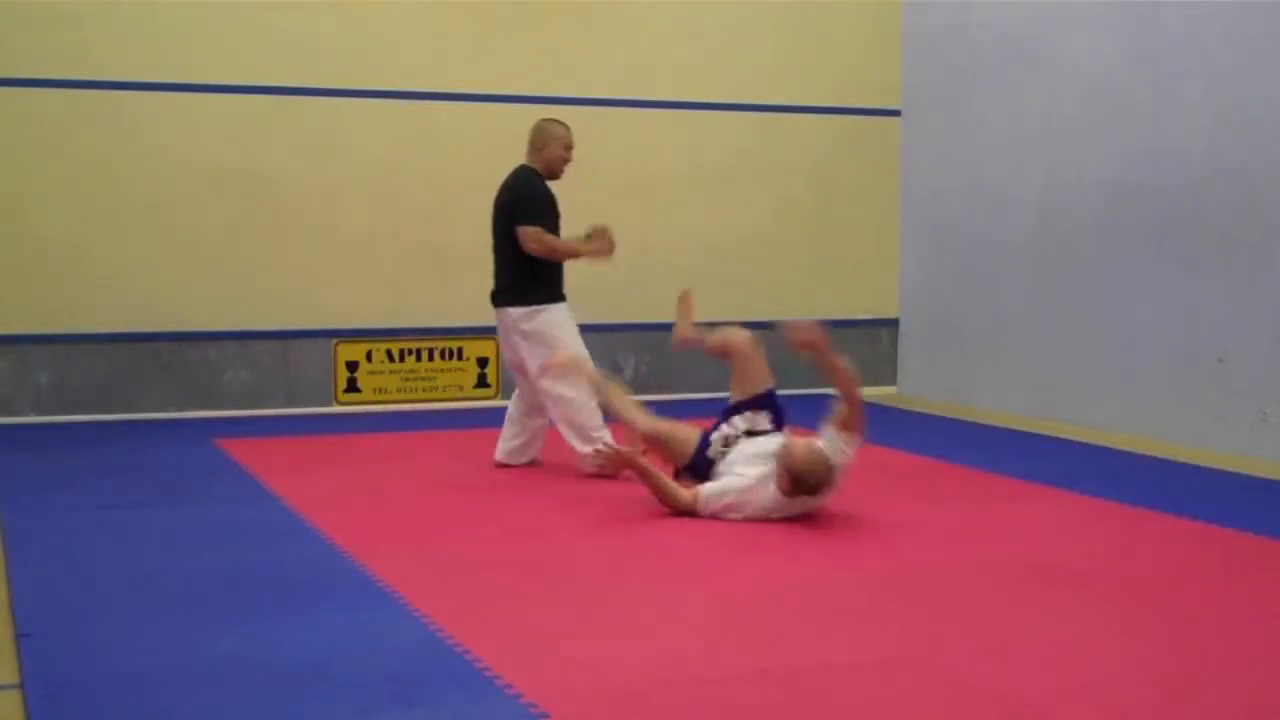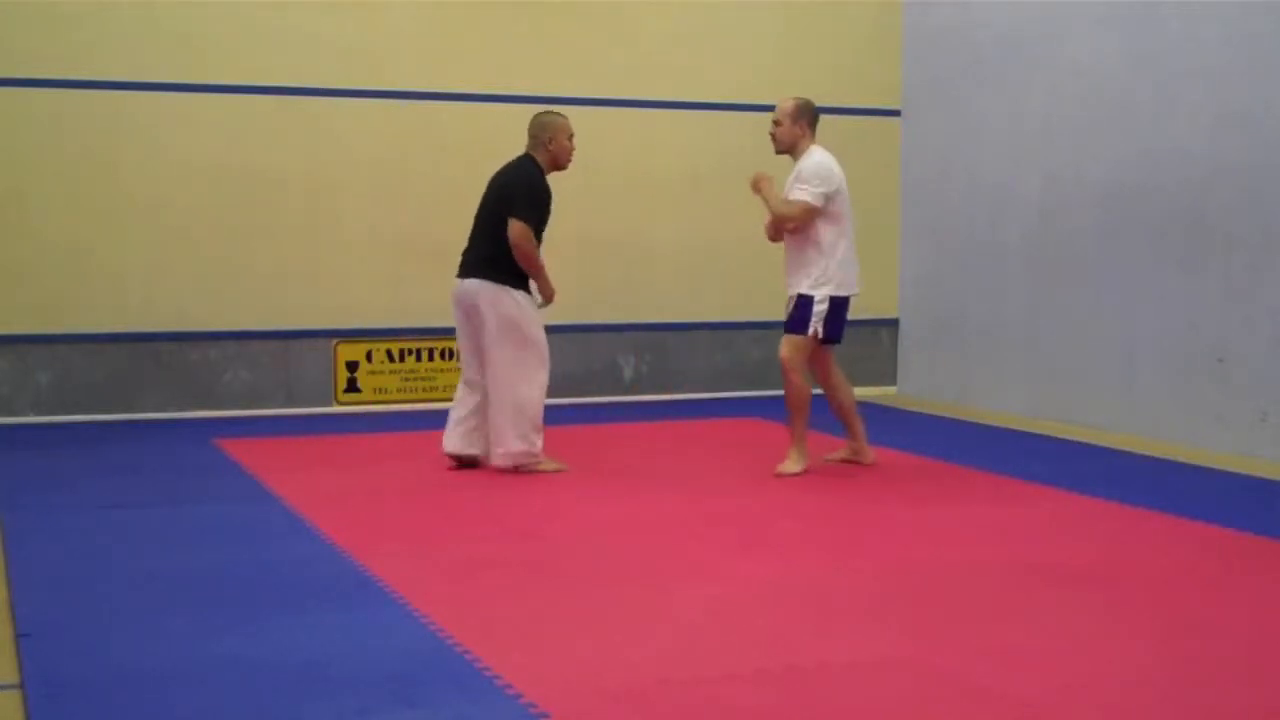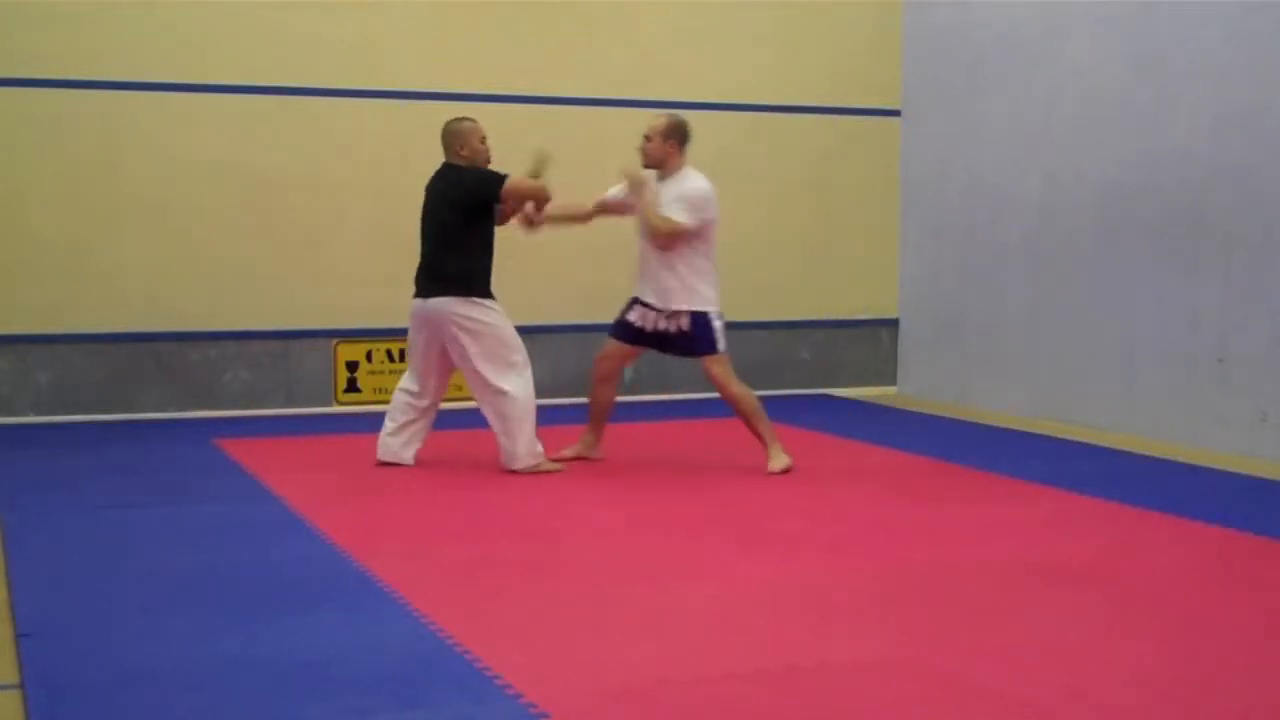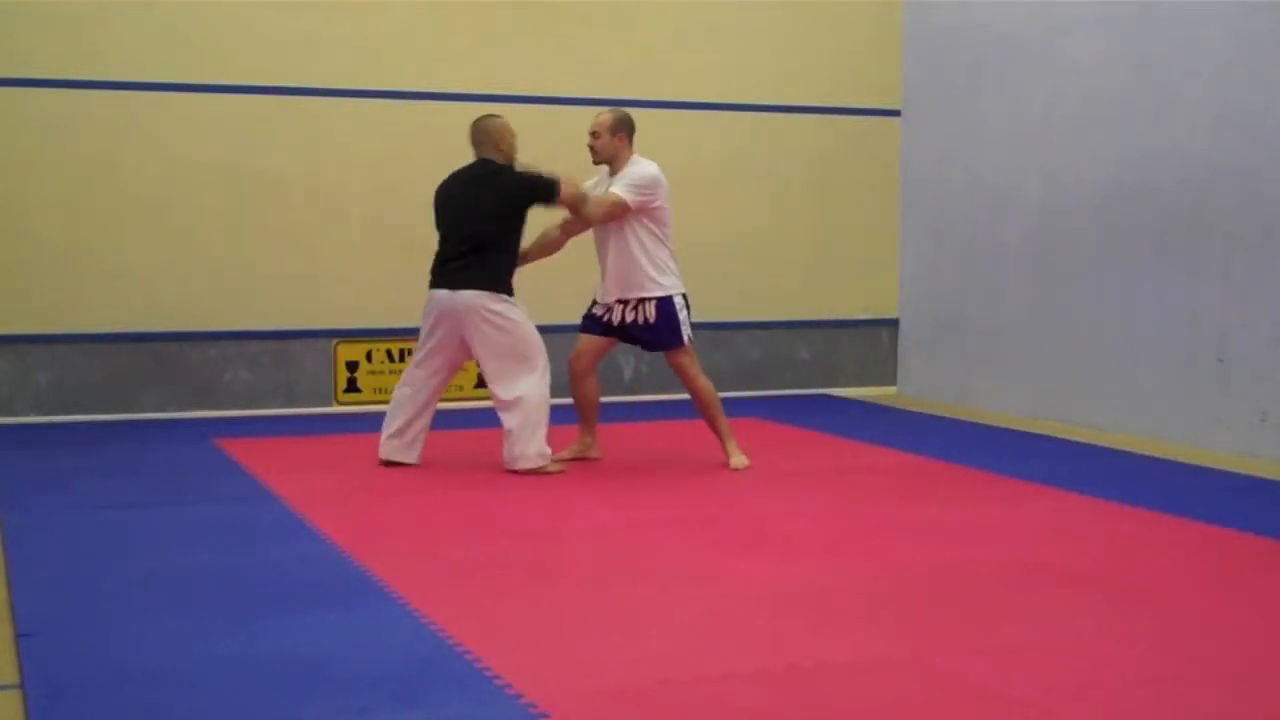
dt=0.7s
person 1, frame 1
left shoulder: (520, 186)
right shoulder: (531, 188)
right elbow: (535, 245)
left wrist: (581, 242)
right wrist: (587, 250)
left hip: (515, 302)
right hip: (533, 304)
left knee: (535, 381)
right knee: (571, 379)
left ankle: (515, 452)
right ankle: (600, 455)
person 1, frame 2
left shoulder: (514, 173)
right shoulder: (532, 182)
right elbow: (520, 239)
left wrist: (532, 279)
right wrist: (544, 281)
left hip: (471, 283)
right hip: (499, 288)
left knee: (478, 373)
right knee: (524, 369)
left ankle: (464, 446)
right ankle: (520, 454)
person 1, frame 3
left shoulder: (443, 183)
right shoulder: (472, 181)
left elbow: (494, 216)
right elbow: (532, 191)
left wrist: (525, 200)
right wrist: (539, 194)
left hip: (428, 299)
right hip: (463, 302)
left knee: (422, 380)
right knee: (508, 371)
left ankle: (393, 448)
right ankle: (524, 455)
person 1, frame 4
left shoulder: (450, 186)
right shoulder: (515, 182)
right elbow: (576, 199)
right wrist: (549, 191)
left hip: (442, 294)
right hip: (486, 298)
left knee: (425, 374)
right knee: (526, 369)
left ankle: (396, 449)
right ankle: (529, 456)
person 2, frame 1
left shoulder: (745, 494)
right shoulder: (827, 470)
left elbow: (682, 499)
right elbow: (851, 396)
left wrist: (639, 464)
right wrist: (817, 345)
left hip: (721, 458)
right hip: (761, 435)
left knee: (650, 429)
right knee: (738, 339)
left ankle: (588, 372)
right ankle: (692, 335)
person 2, frame 2
left shoulder: (815, 166)
right shoulder: (809, 166)
left elbow: (791, 219)
left wrist: (766, 191)
right wrist: (776, 230)
left hip: (822, 286)
right hip: (814, 285)
left knee: (790, 359)
right knee: (822, 366)
left ankle: (798, 450)
right ankle: (859, 445)
person 2, frame 3
left shoulder: (696, 189)
right shoulder: (644, 183)
left elbow: (663, 238)
right elbow: (592, 210)
left wrist: (643, 197)
right wrist: (545, 215)
left hip: (694, 305)
right hip: (651, 300)
left knee: (722, 378)
right knee: (605, 364)
left ankle: (773, 449)
right ankle: (591, 443)
person 2, frame 4
left shoulder: (645, 175)
right shoulder: (597, 184)
left elbow: (598, 214)
right elbow: (562, 232)
right wrist: (519, 257)
left hip: (657, 294)
right hip: (614, 295)
left knee: (688, 371)
right knee: (580, 362)
left ankle: (731, 446)
right ankle: (587, 442)
